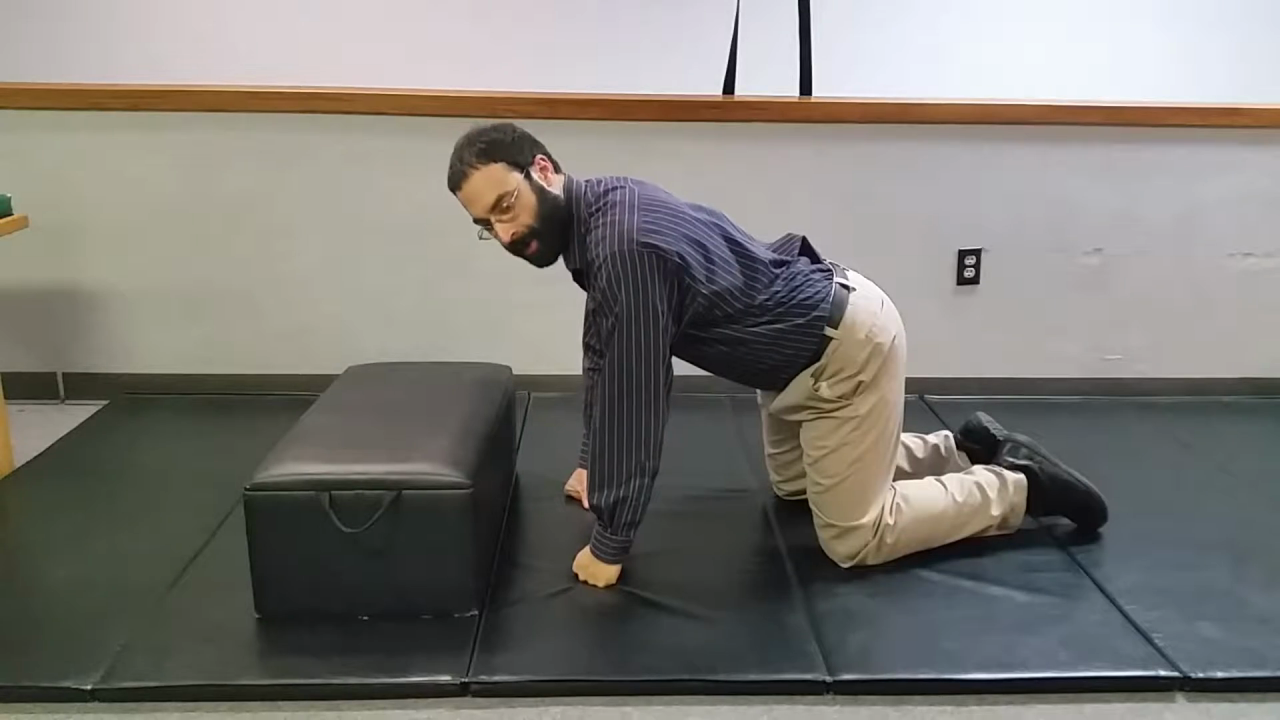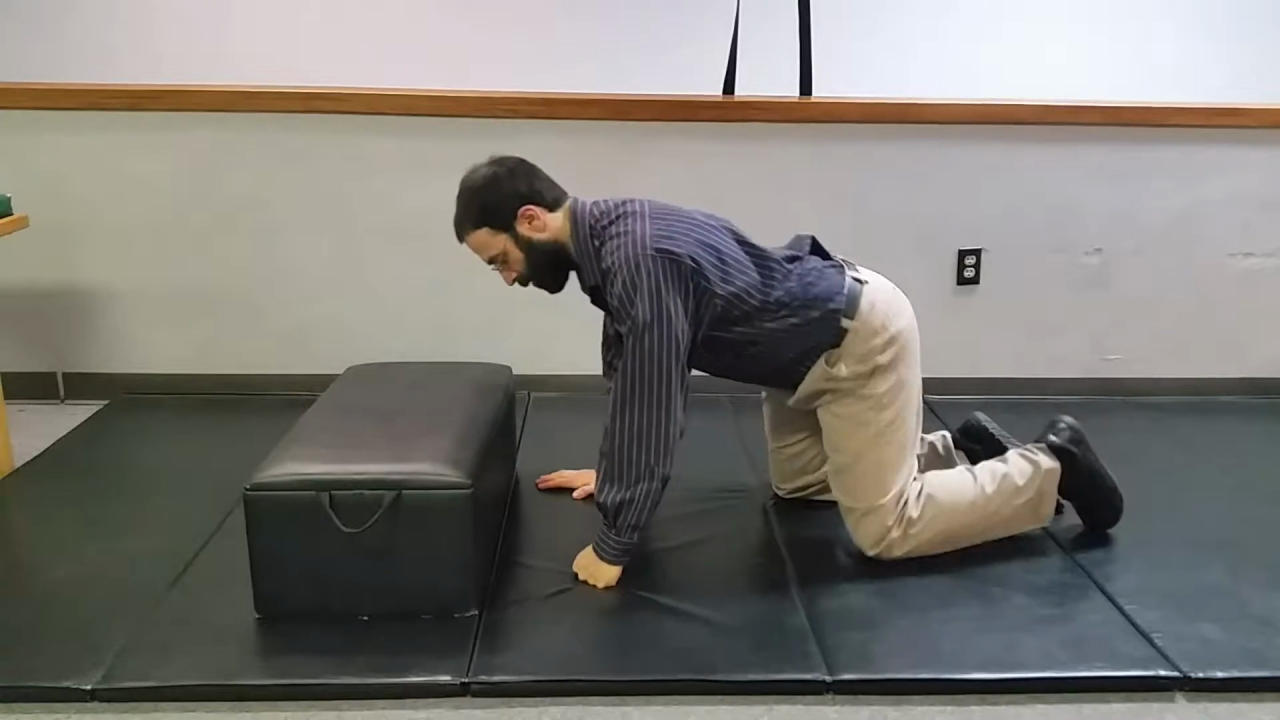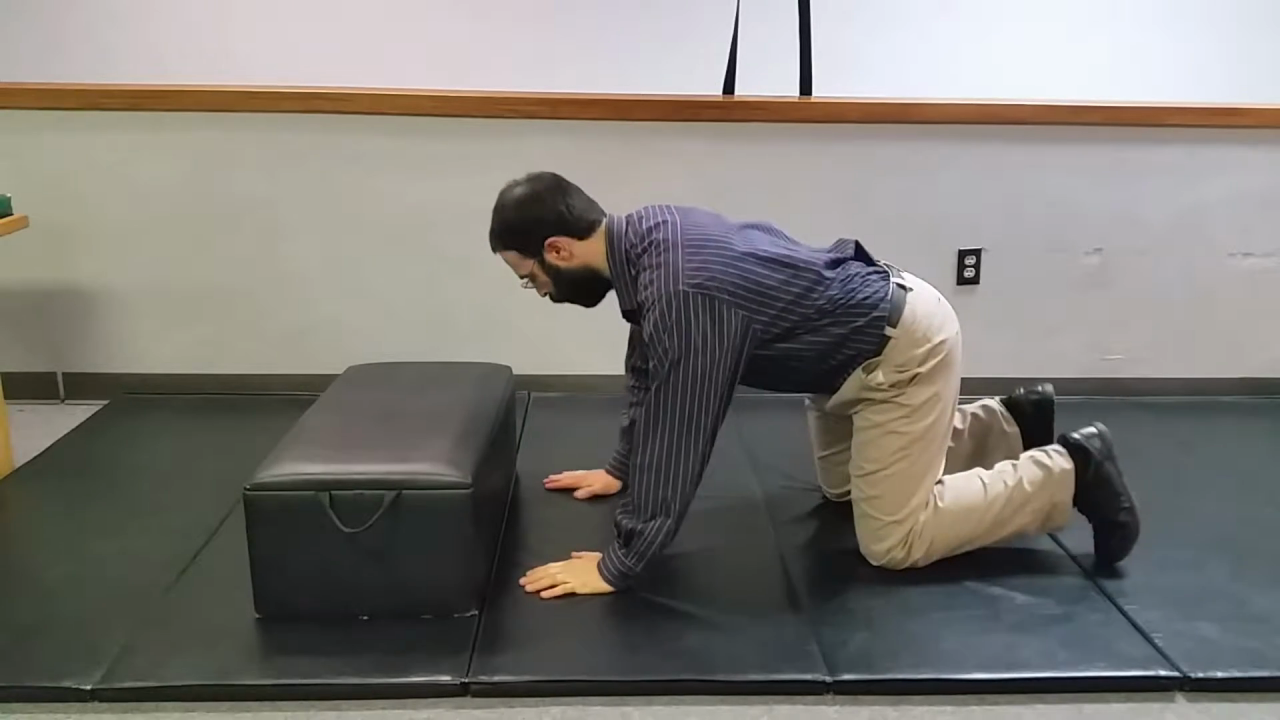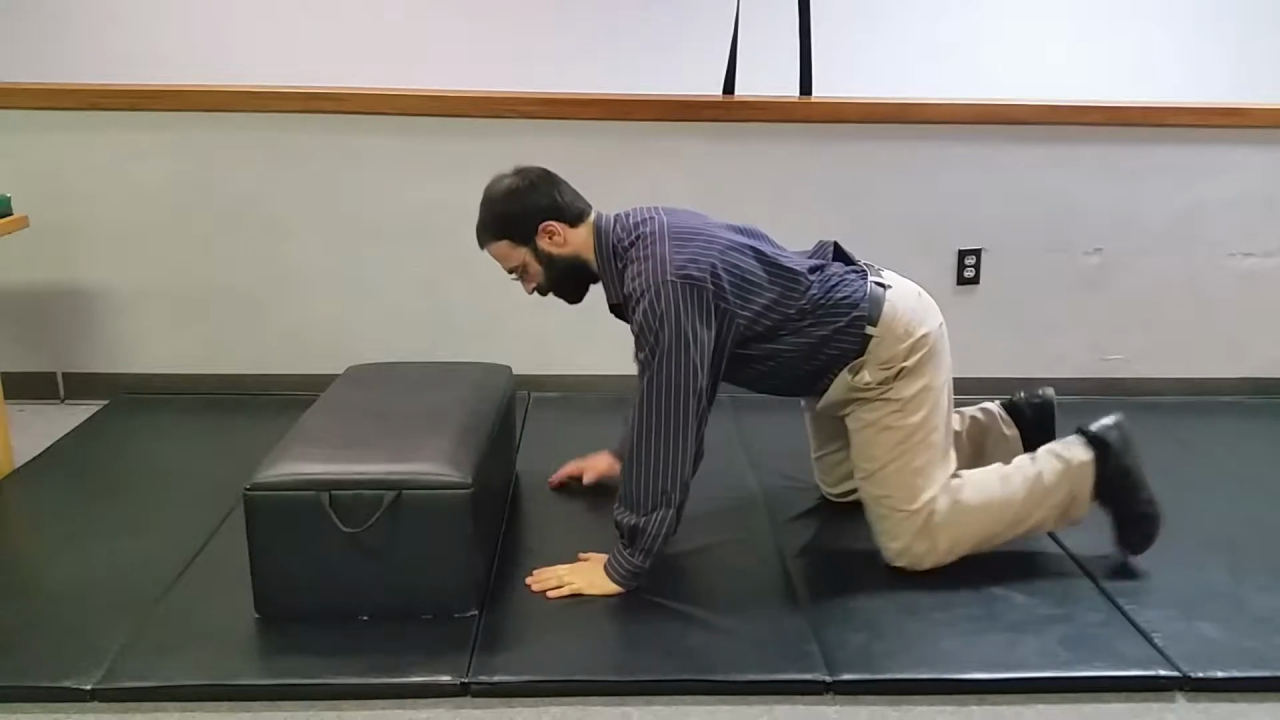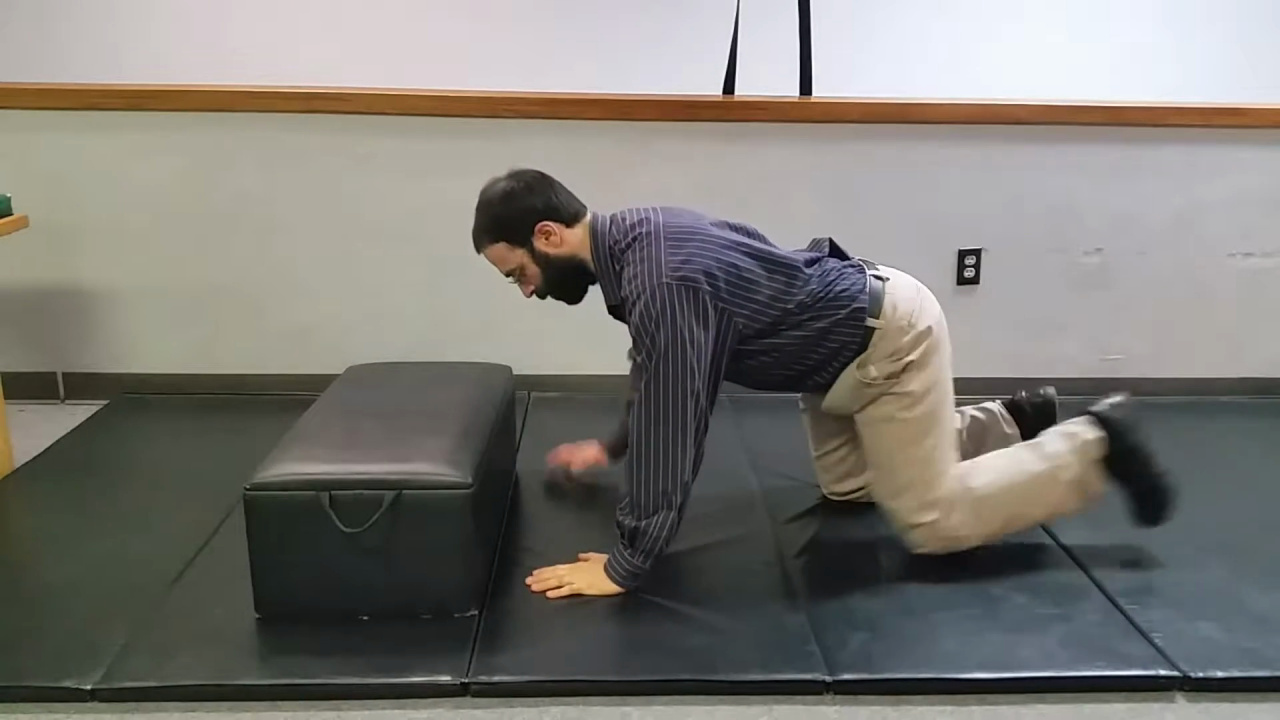
dt=1s
person 1, frame 1
left shoulder: (624, 245)
right shoulder: (600, 212)
left elbow: (635, 399)
right elbow: (604, 357)
left wrist: (609, 545)
right wrist: (592, 463)
left hip: (847, 345)
right hip: (811, 335)
left knee: (852, 538)
right knee: (794, 483)
left ankle: (1019, 484)
right ankle: (968, 450)
person 1, frame 2
left shoulder: (638, 256)
right shoulder: (610, 235)
left elbow: (651, 405)
right elbow: (626, 375)
left wrist: (613, 546)
right wrist: (609, 472)
left hip: (860, 337)
right hip: (813, 342)
left knee: (886, 527)
right knee: (798, 484)
left ankle: (1051, 465)
right ankle: (961, 450)
person 1, frame 3
left shoulder: (682, 289)
right shoulder: (646, 233)
left elbow: (679, 432)
right elbow: (649, 377)
left wrist: (616, 567)
right wrist: (619, 470)
left hip: (904, 345)
right hip: (865, 331)
left knee: (893, 540)
right knee: (843, 484)
left ankle: (1068, 471)
right ankle: (1010, 423)
person 1, frame 4
left shoulder: (664, 278)
right shoulder: (638, 236)
left elbow: (672, 424)
right elbow: (664, 385)
left wrist: (624, 566)
right wrist: (621, 457)
left hip: (890, 345)
right hip: (858, 331)
left knee: (916, 536)
right knee: (844, 483)
left ankle: (1085, 465)
right ankle: (1009, 426)
person 1, frame 5
left shoulder: (660, 277)
right shoulder: (631, 233)
left elbow: (673, 424)
right elbow: (663, 379)
left wrist: (626, 565)
right wrist: (610, 446)
left hip: (887, 334)
right hip: (844, 329)
left knee: (938, 519)
right knee: (848, 480)
left ankle: (1093, 447)
right ankle: (1012, 423)
